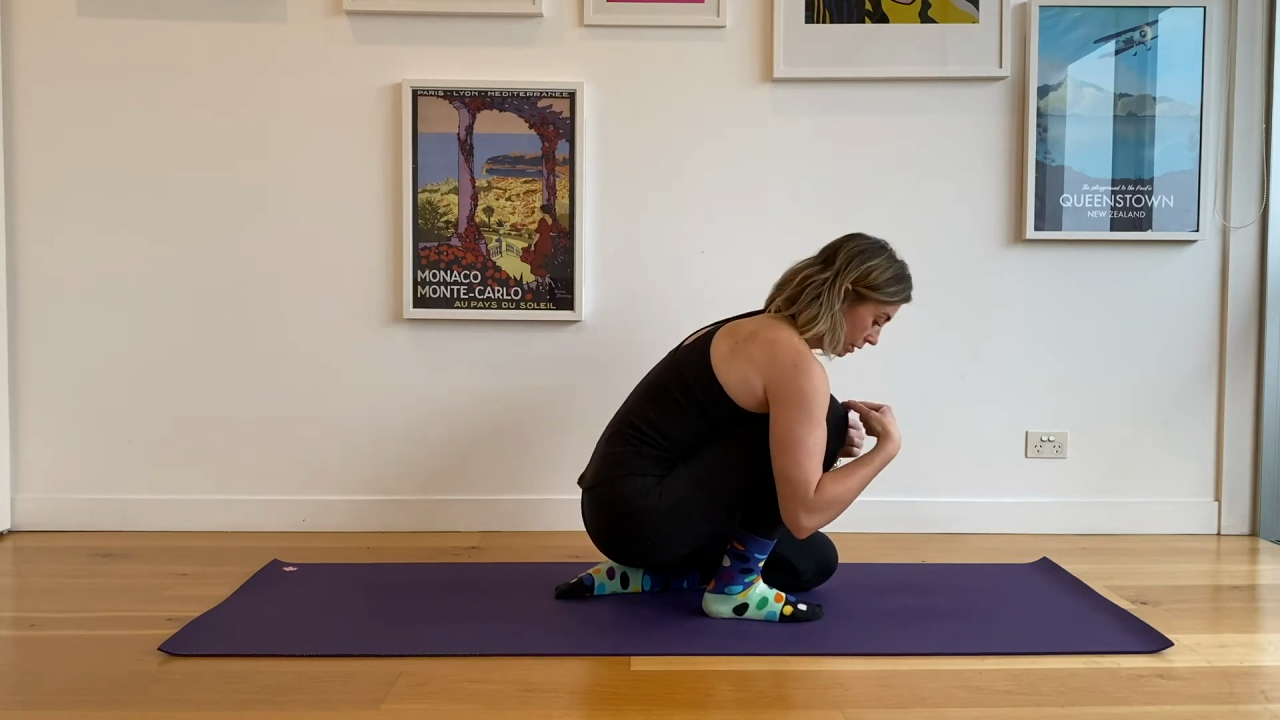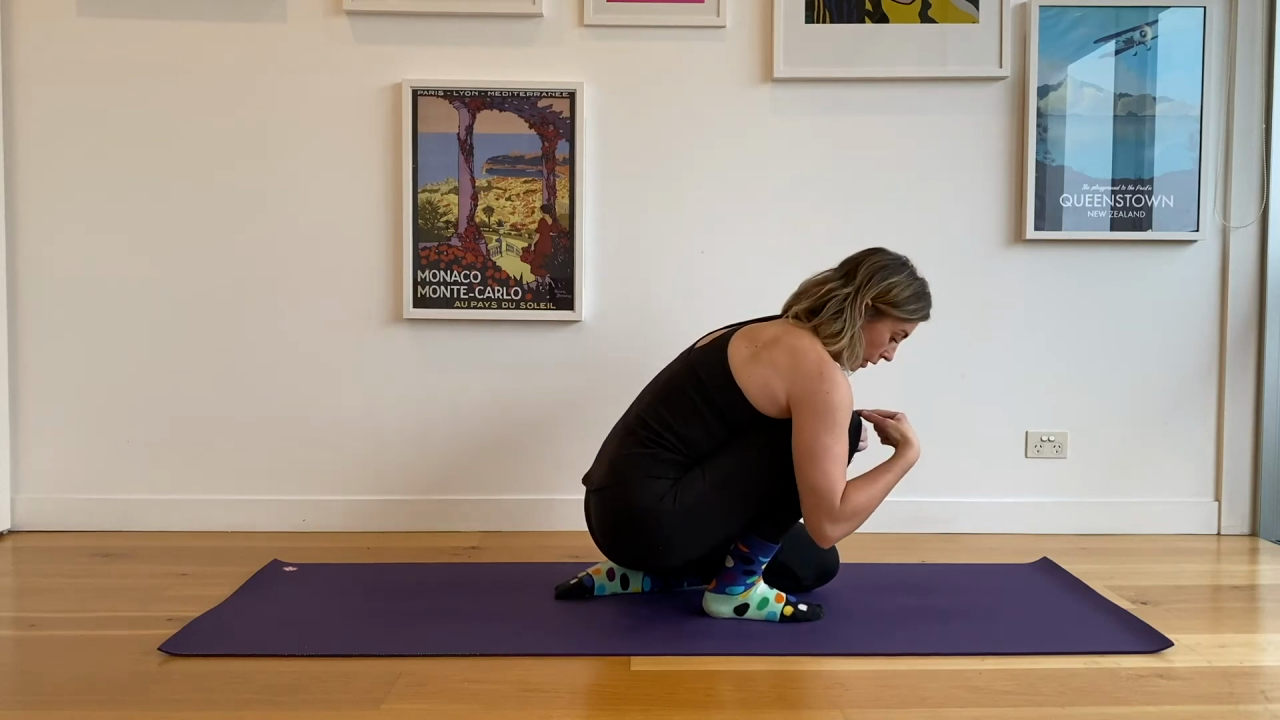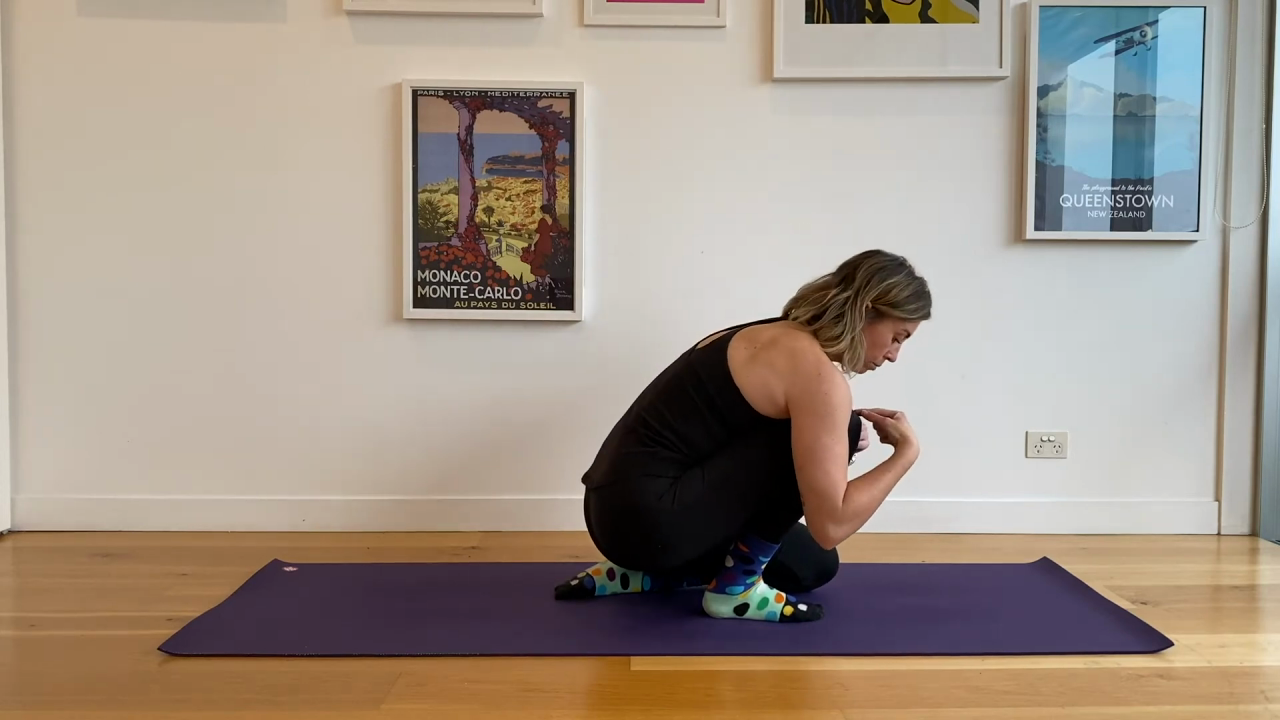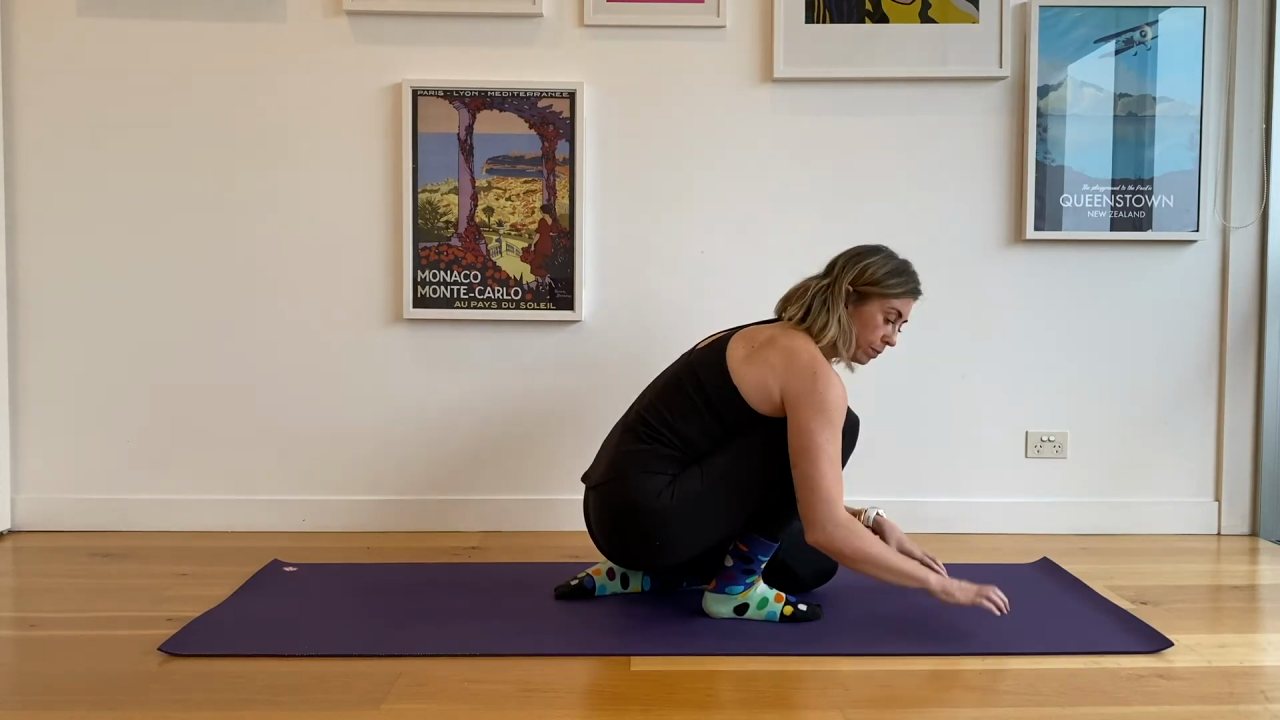
dt=0.5s
person 1, frame 1
left shoulder: (762, 332)
right shoulder: (796, 363)
right elbow: (803, 513)
left wrist: (824, 449)
right wrist: (888, 445)
left hip: (627, 502)
right hip: (639, 514)
left knee: (814, 563)
right knee: (827, 421)
left ankle: (641, 575)
right ankle: (735, 585)
person 1, frame 2
left shoulder: (773, 335)
right shoulder: (818, 371)
right elbow: (828, 523)
left wrist: (836, 440)
right wrist: (907, 452)
right hip: (648, 517)
left knee: (814, 566)
left ankle: (640, 577)
right ankle: (736, 586)
person 1, frame 3
left shoulder: (774, 339)
right shoulder: (817, 374)
right elbow: (830, 524)
left wrist: (834, 446)
right wrist: (906, 451)
right hip: (647, 516)
left knee: (813, 566)
right knee: (843, 431)
left ankle: (641, 574)
right ankle: (735, 585)
person 1, frame 4
left shoulder: (773, 342)
right shoulder: (811, 372)
left elbow: (797, 492)
right elbow: (824, 527)
left wrist: (872, 523)
right wrist: (936, 582)
left hip: (627, 505)
right hip: (649, 512)
left knee: (811, 564)
left ankle: (636, 575)
right ankle: (735, 586)
